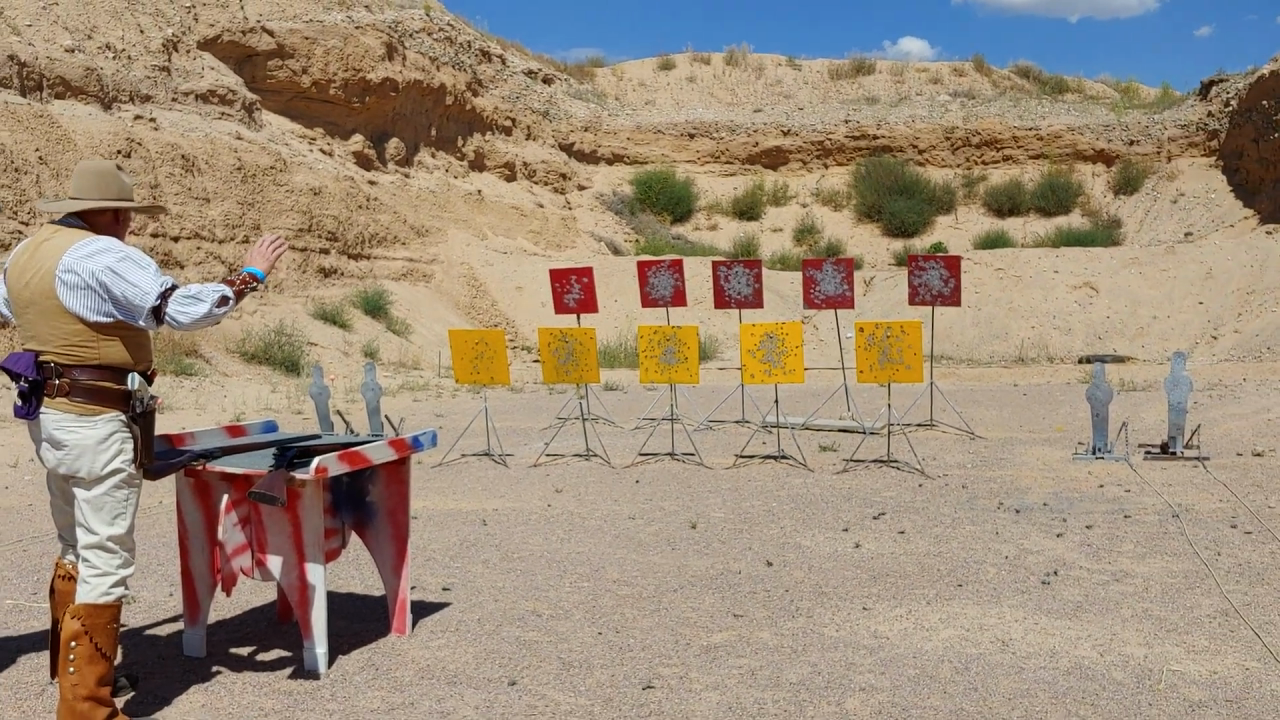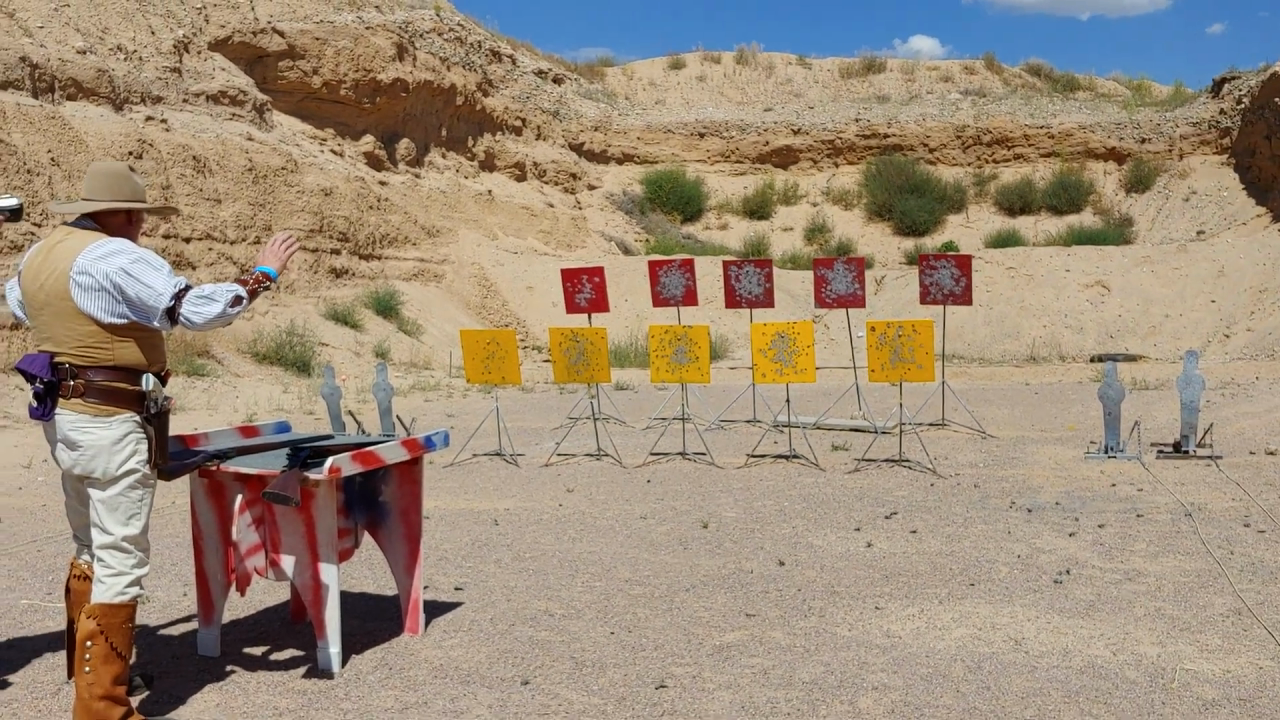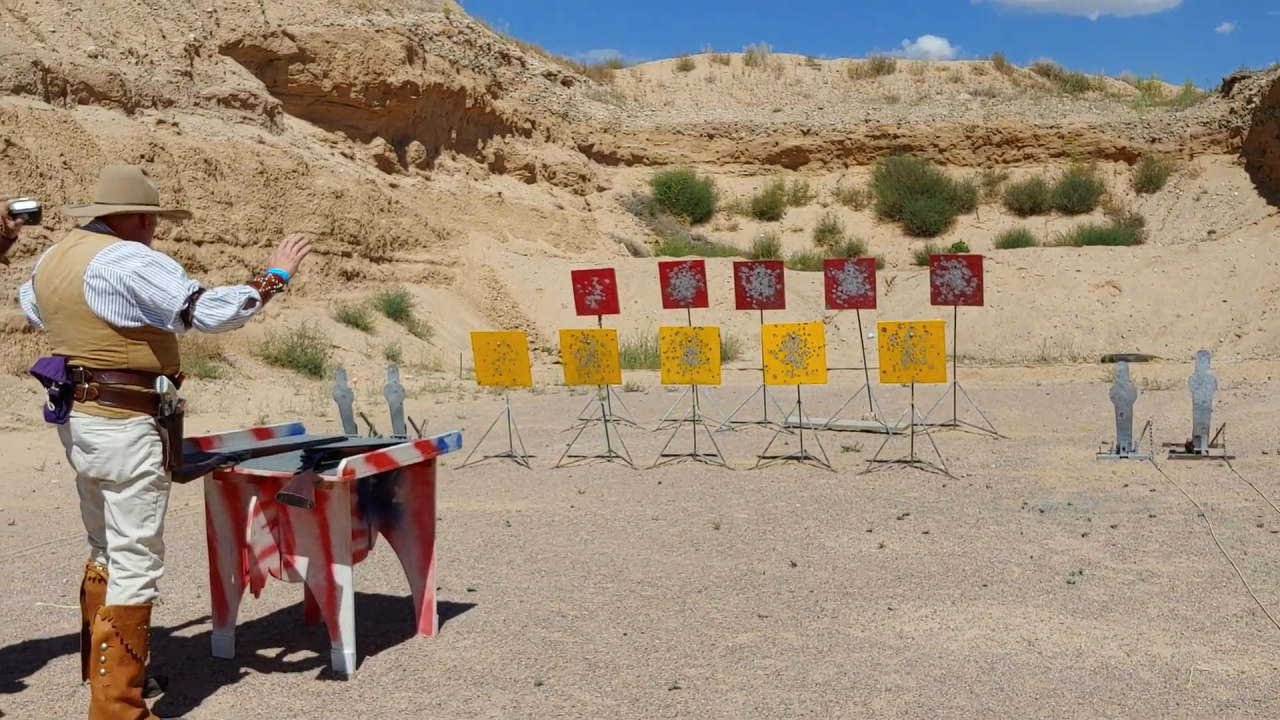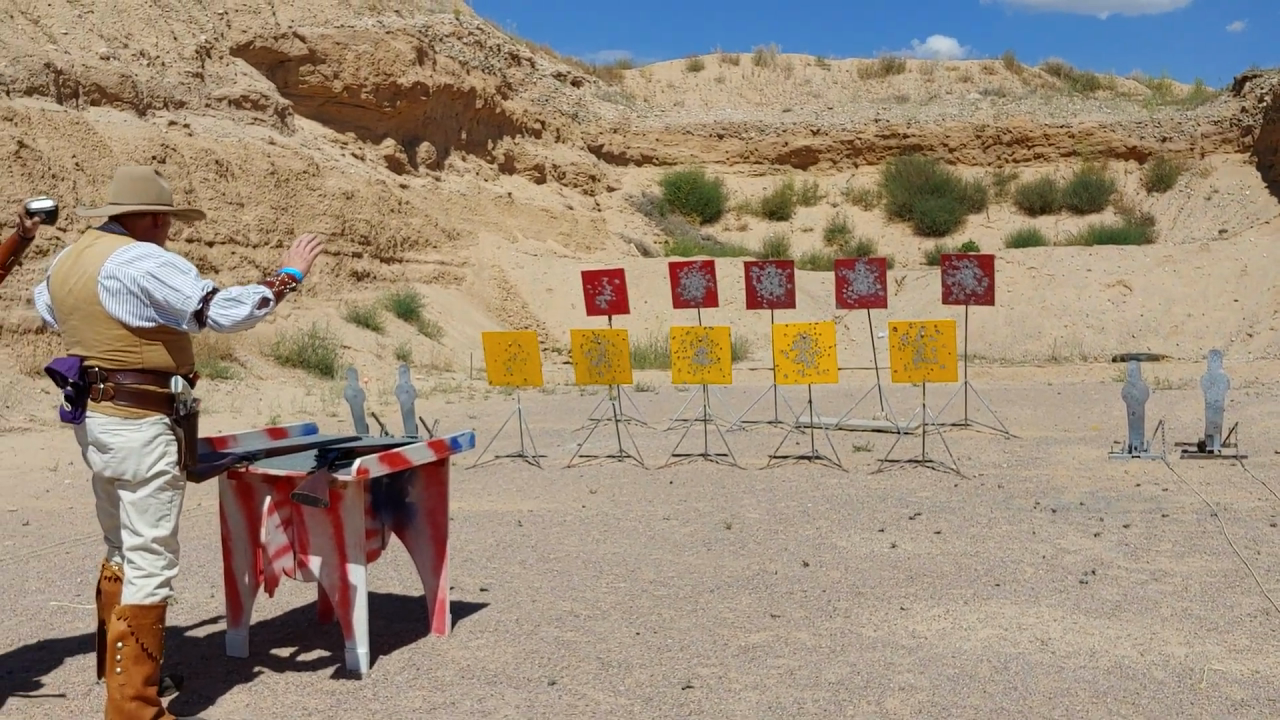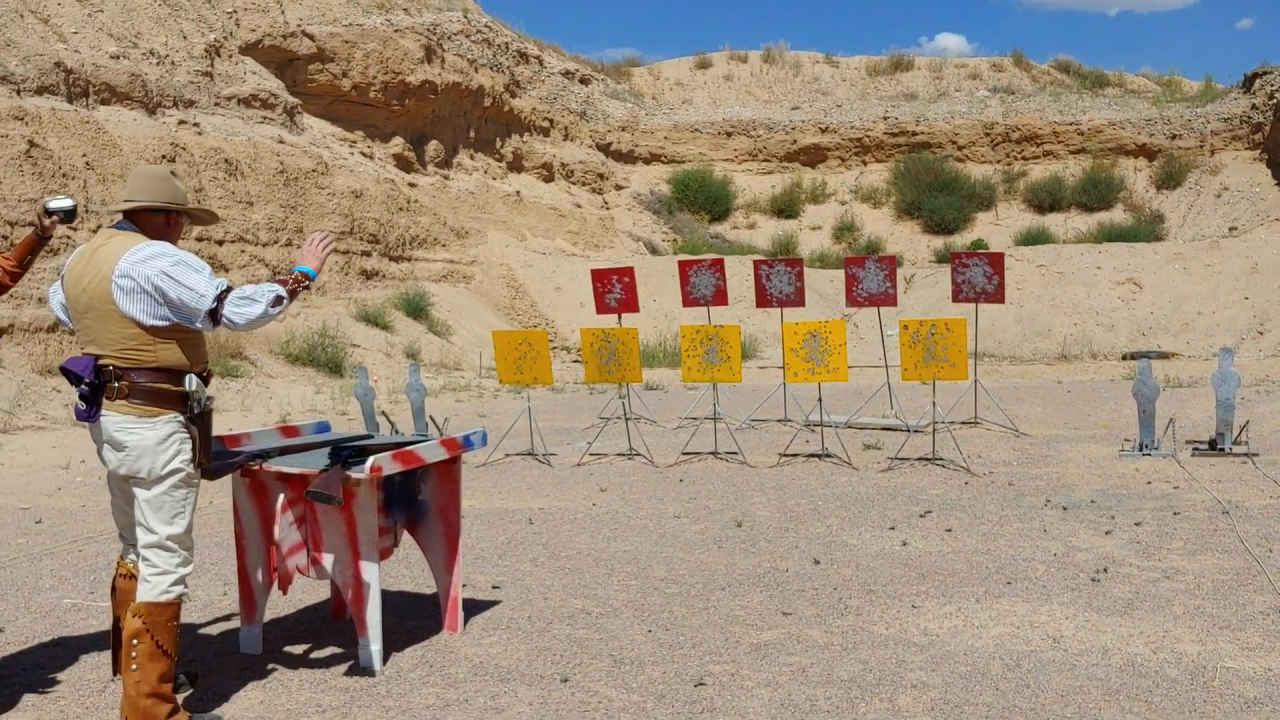
dt=0.2s
person 1, frame 1
right shoulder: (103, 256)
right elbow: (183, 309)
right wrist: (250, 275)
left hip: (48, 414)
right hip: (95, 421)
left knee: (75, 551)
right knee: (105, 561)
left ankle: (73, 671)
person 1, frame 2
right shoulder: (117, 258)
right elbow: (196, 308)
right wrist: (262, 275)
left hip: (63, 415)
right hip: (110, 422)
left knee: (89, 550)
right knee: (120, 561)
left ankle: (89, 669)
person 1, frame 3
left shoulder: (51, 259)
right shoulder: (130, 262)
left elbow: (32, 308)
right elbow: (210, 311)
right wrist: (275, 276)
left hip: (77, 418)
right hip: (125, 424)
left knee: (105, 553)
right knee: (135, 563)
left ankle: (104, 672)
person 1, frame 4
left shoulder: (65, 260)
right shoulder: (144, 262)
left elbow: (47, 309)
right elbow: (224, 310)
right wrist: (288, 276)
left hip: (95, 418)
right hip: (140, 425)
left knee: (120, 553)
right knee: (150, 563)
left ankle: (120, 672)
person 1, frame 5
left shoulder: (80, 259)
right shoulder: (157, 260)
left elbow: (61, 308)
right elbow: (237, 308)
right wrist: (300, 274)
left hip: (110, 417)
right hip: (154, 423)
left knee: (135, 551)
right knee: (164, 560)
left ankle: (135, 670)
